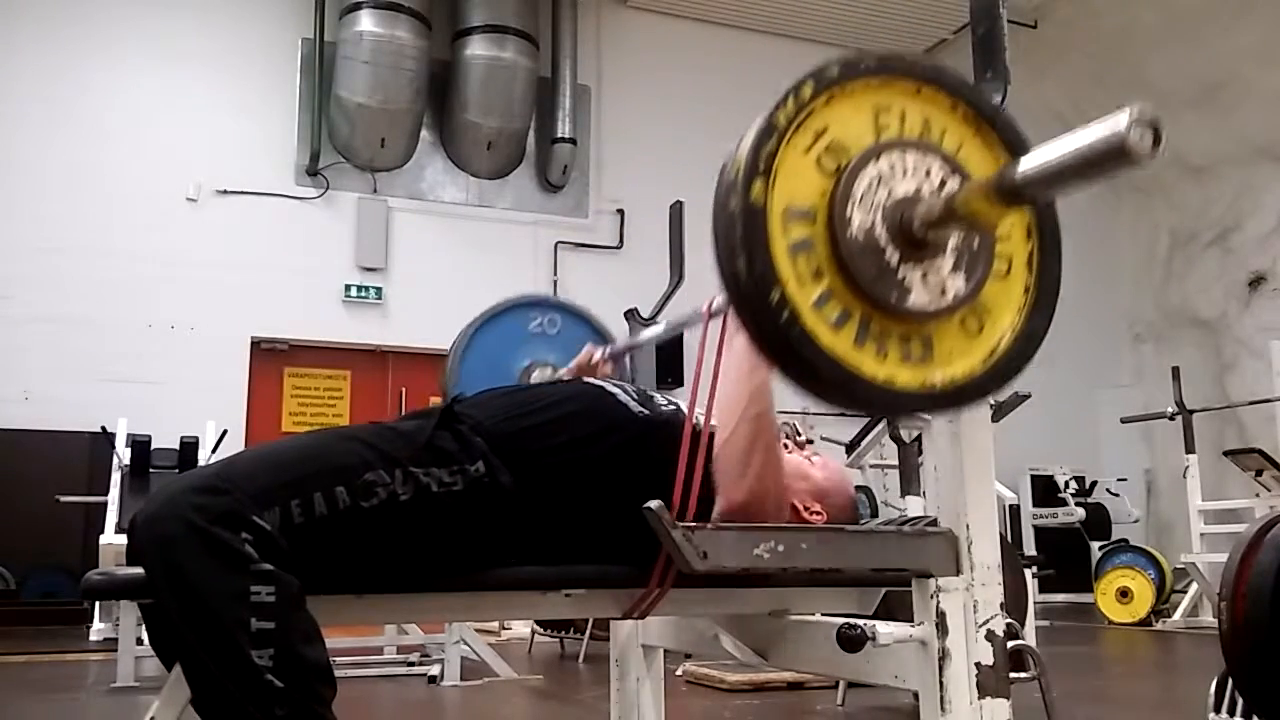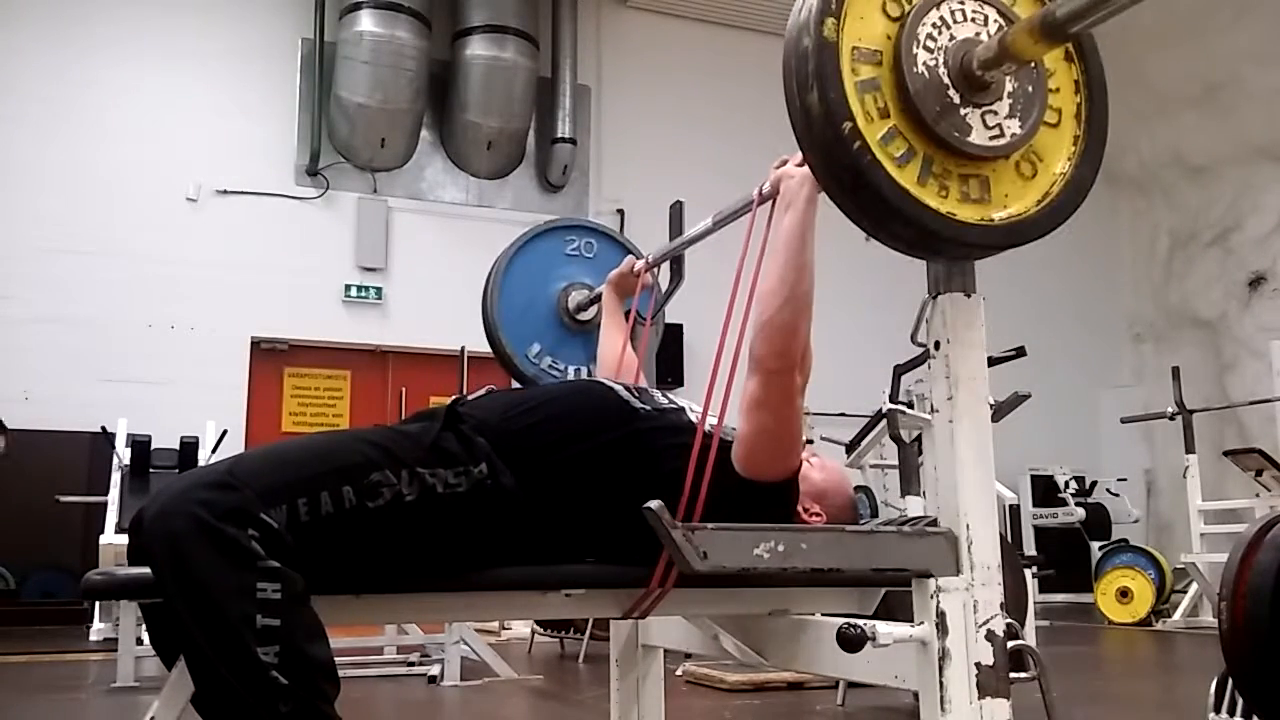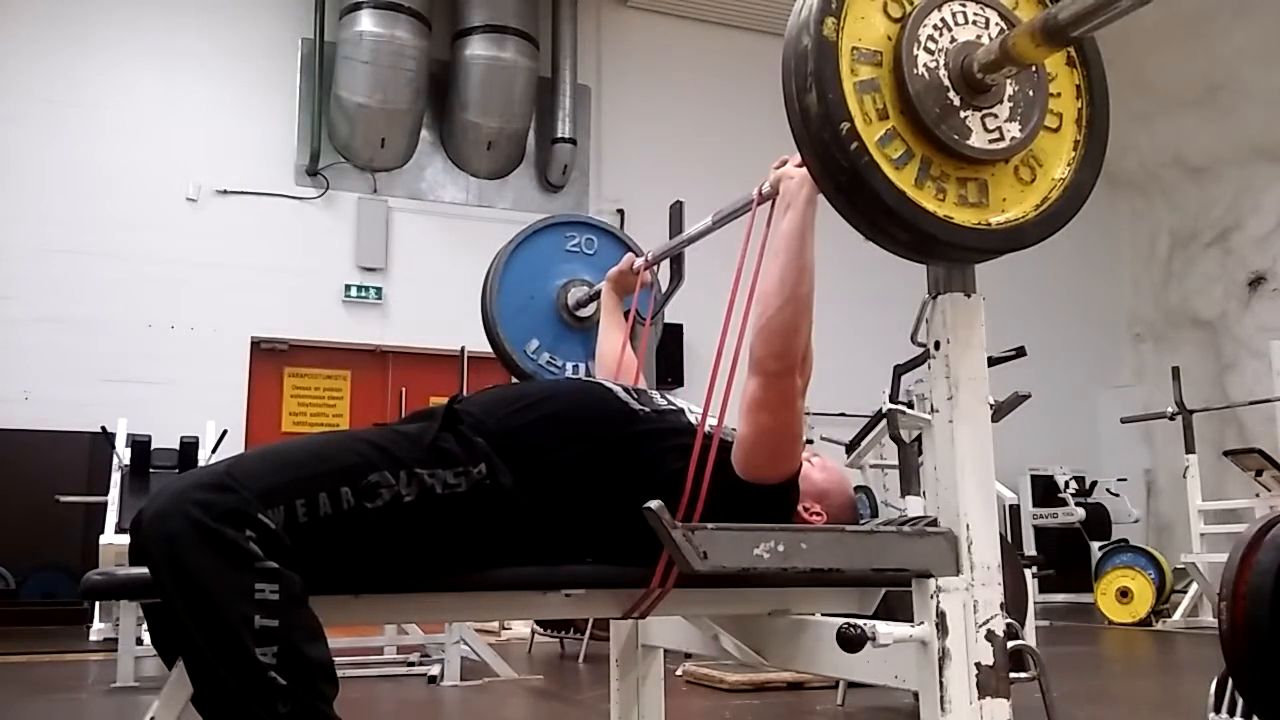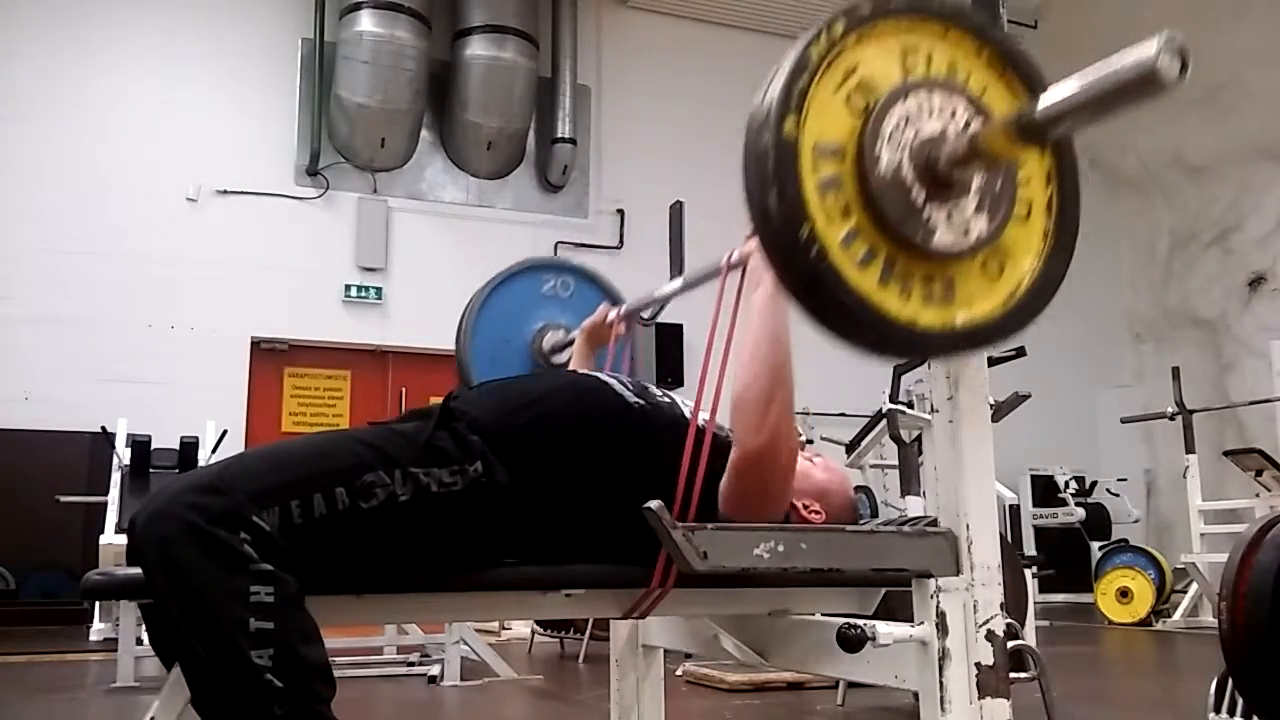
dt=0.7s
person 1, frame 1
left shoulder: (758, 512)
right shoulder: (688, 467)
left elbow: (743, 485)
left wrist: (749, 325)
right wrist: (575, 384)
left knee: (198, 520)
right knee: (180, 518)
person 1, frame 2
left shoulder: (750, 497)
right shoulder: (695, 460)
left elbow: (778, 366)
right elbow: (619, 406)
left wrist: (798, 200)
right wrist: (614, 301)
left knee: (205, 516)
right knee: (176, 521)
person 1, frame 3
left shoulder: (747, 497)
right shoulder: (688, 454)
left elbow: (778, 367)
right elbow: (617, 402)
left wrist: (797, 198)
right wrist: (613, 298)
left knee: (202, 515)
right knee: (180, 518)
person 1, frame 4
left shoulder: (749, 505)
right shoulder: (689, 461)
left elbow: (759, 438)
left wrist: (768, 274)
right wrist: (585, 347)
left knee: (197, 521)
right knee: (175, 525)
